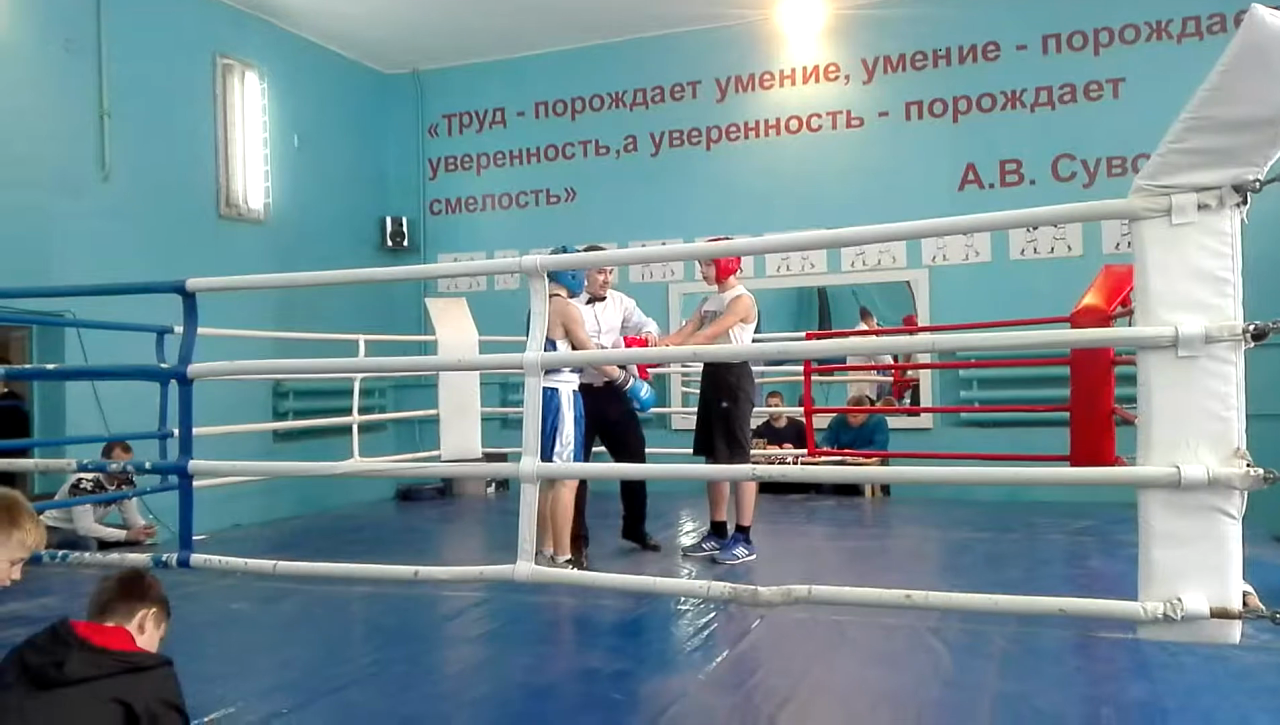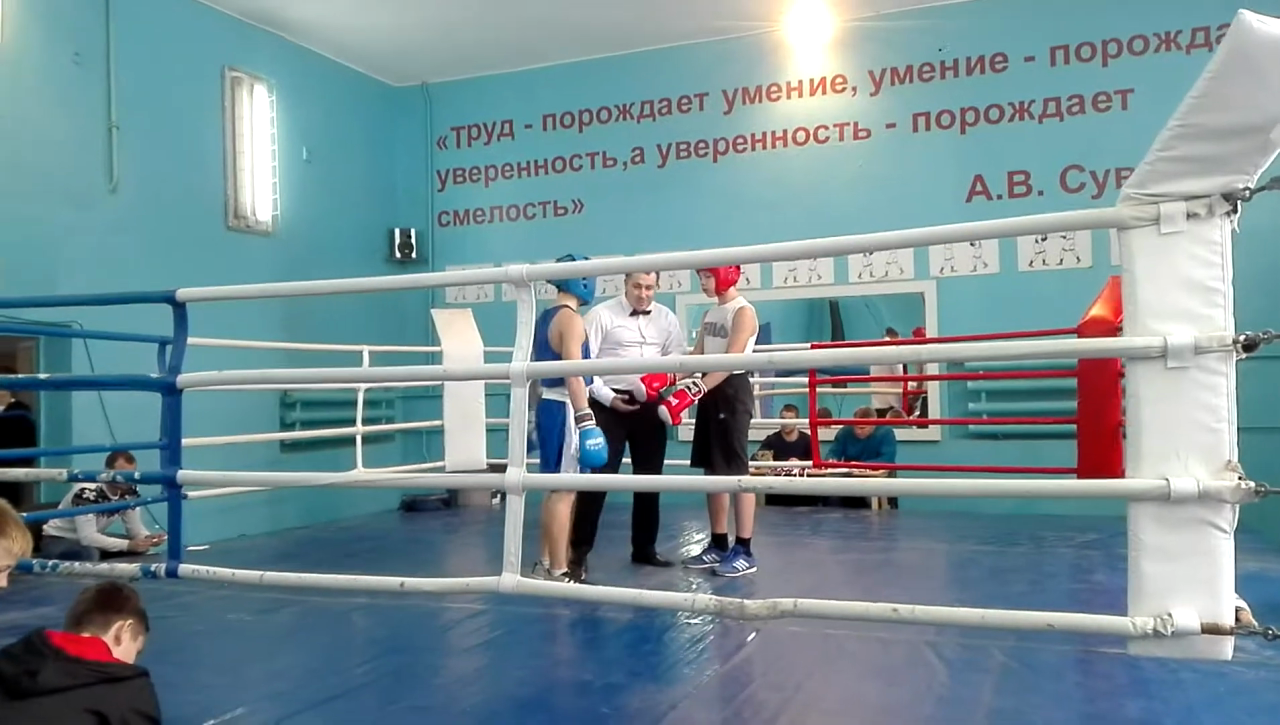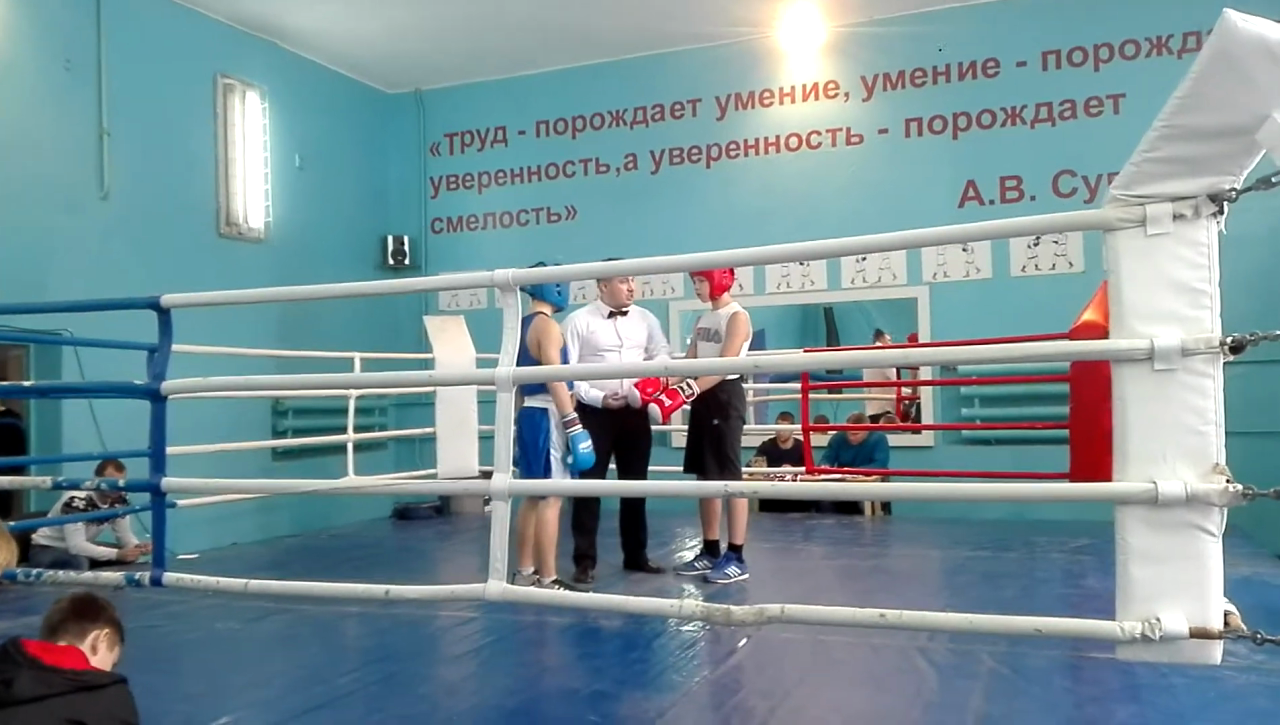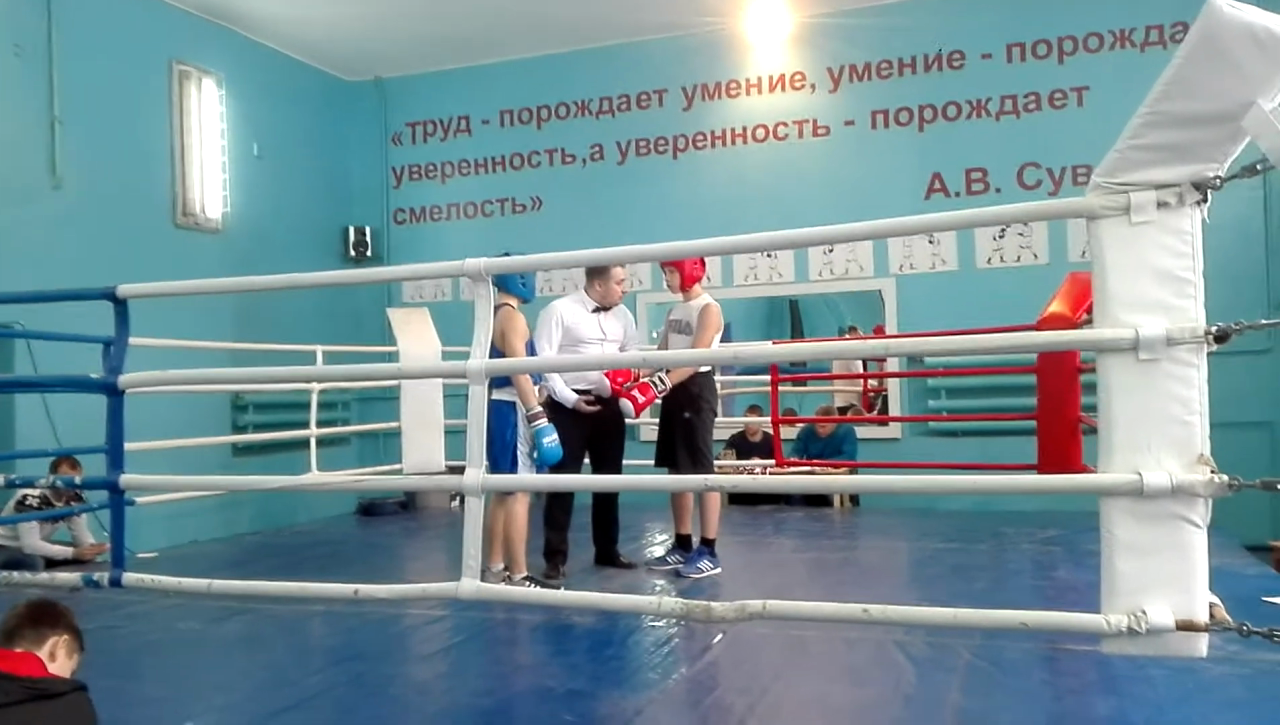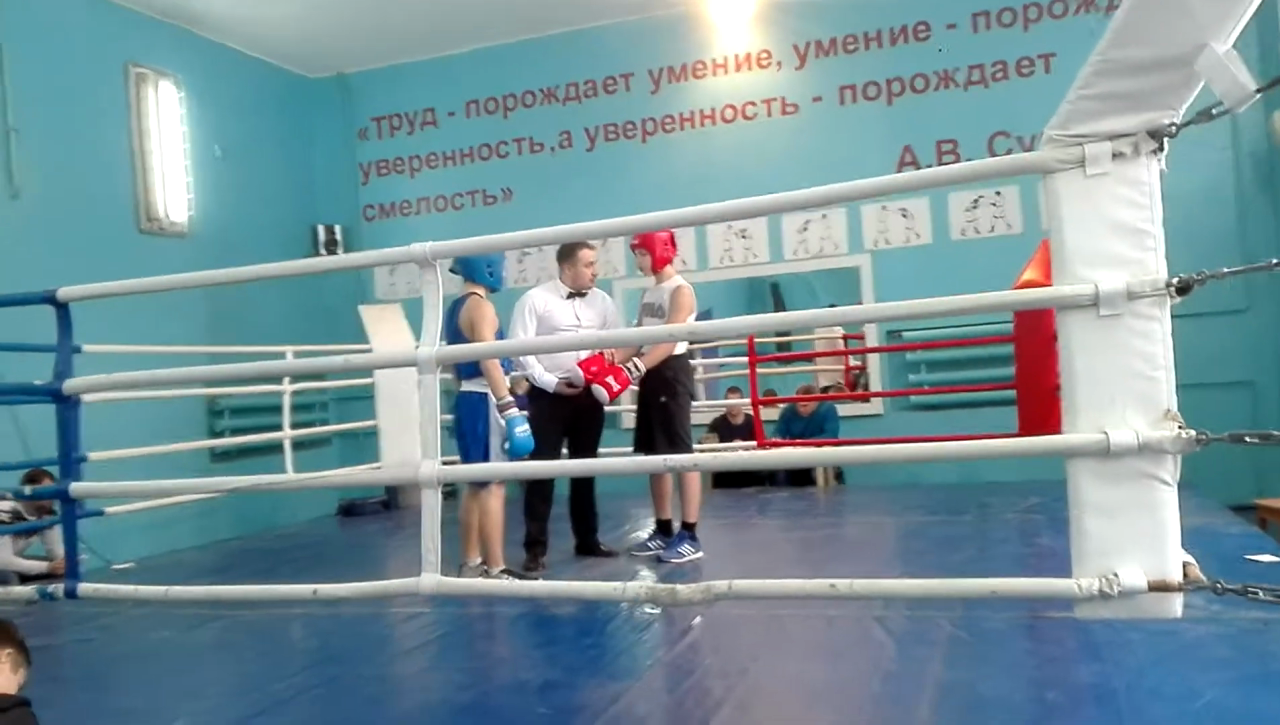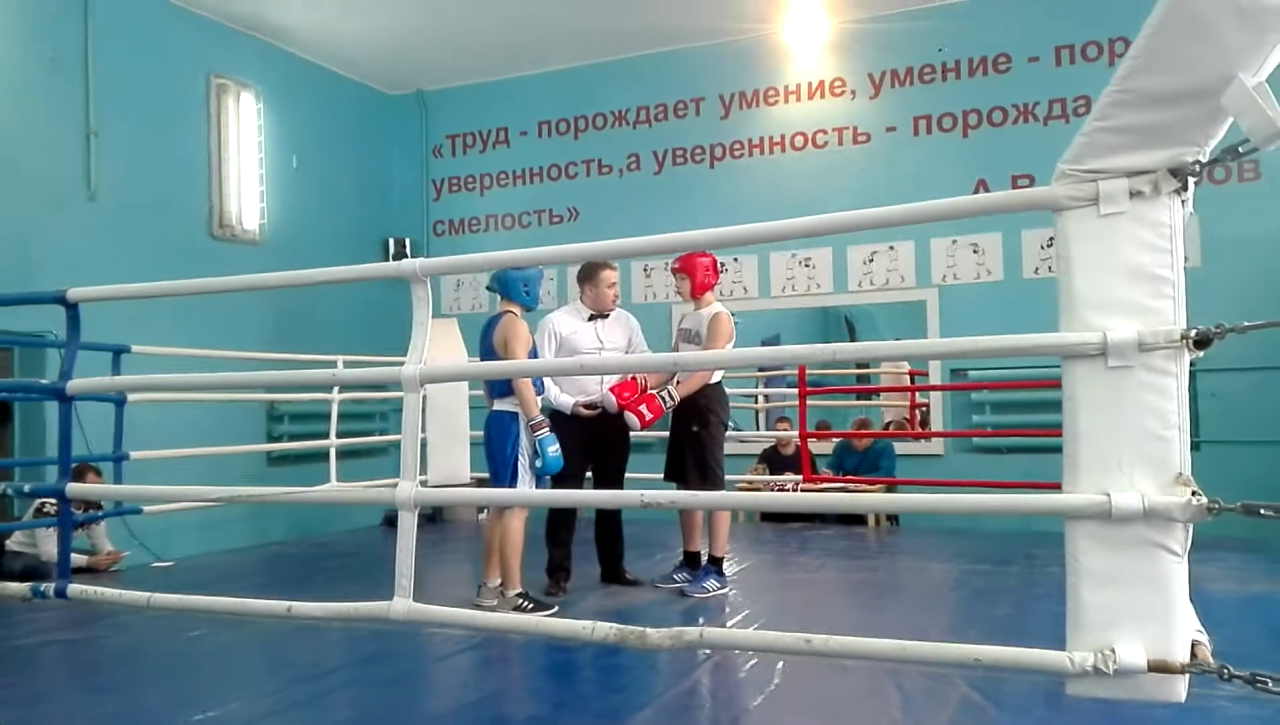
dt=0.7s
person 1, frame 1
right shoulder: (566, 308)
right elbow: (590, 353)
right wrist: (628, 381)
left hip: (545, 393)
right hip: (561, 395)
left knee: (553, 478)
right knee: (567, 479)
left ankle: (547, 551)
right ankle: (563, 558)
person 1, frame 2
left shoulder: (544, 318)
right shoulder: (571, 319)
right elbow: (573, 374)
left wrist: (530, 415)
right wrist: (586, 421)
left hip: (547, 405)
right hip: (564, 407)
left knee: (555, 489)
right knee: (565, 492)
left ankle: (545, 563)
right ankle: (558, 572)
person 1, frame 3
left shoulder: (523, 325)
right shoulder: (548, 325)
right elbow: (555, 380)
left wrist: (517, 426)
right wrist: (574, 425)
left hip: (528, 414)
right hip: (546, 416)
left knee: (533, 496)
right knee: (550, 498)
left ankle: (525, 571)
right ankle: (547, 579)
person 1, frame 4
left shoulder: (490, 317)
right shoulder: (512, 317)
right elbow: (519, 372)
right wrist: (538, 418)
left hip: (497, 406)
right hip: (514, 408)
left knee: (502, 491)
right knee: (518, 493)
left ankle: (495, 568)
right ankle: (518, 576)
person 1, frame 5
left shoulder: (455, 308)
right shoulder: (480, 306)
right elbow: (488, 361)
right wrist: (508, 406)
left hip: (467, 399)
right hip: (485, 400)
left knee: (475, 485)
right knee: (493, 486)
left ankle: (471, 563)
right ankle: (495, 570)
person 1, frame 6
left shoulder: (491, 325)
right shoulder: (515, 325)
right elbow: (521, 381)
right wrist: (541, 427)
left hip: (499, 417)
right hip: (516, 420)
left knee: (501, 505)
right knee: (516, 507)
left ankle: (490, 586)
right ankle: (511, 594)
person 2, frame 1
left shoulder: (742, 300)
right shoulder: (708, 302)
left elbow: (707, 337)
right elbow: (682, 335)
left hip: (734, 377)
right hip: (711, 376)
left knee: (738, 459)
right knee: (713, 459)
left ankle: (743, 538)
right ankle: (717, 533)
person 2, frame 2
left shoulder: (743, 312)
right shoulder: (711, 314)
right elbow: (697, 356)
left wrist: (694, 390)
right wrist: (668, 379)
left hip: (732, 391)
right hip: (709, 392)
left knee: (736, 471)
right knee: (713, 470)
left ankle: (744, 551)
right ankle: (718, 545)
person 2, frame 3
left shoulder: (737, 317)
right shoulder: (703, 319)
right elbow: (689, 362)
left wrist: (685, 391)
right wrist: (662, 384)
left hip: (726, 396)
right hip: (703, 398)
left knee: (730, 478)
right knee: (705, 477)
left ankle: (736, 557)
right ankle: (711, 551)
person 2, frame 4
left shoulder: (708, 309)
right shoulder: (674, 311)
right elbow: (661, 354)
left wrist: (657, 385)
right wrist: (633, 376)
left hip: (696, 389)
right hip: (674, 391)
left knee: (702, 471)
right knee: (677, 471)
left ankle: (708, 551)
right ankle: (683, 545)
person 2, frame 5
left shoulder: (680, 291)
right shoulder: (649, 294)
left elbow: (669, 342)
left wrist: (631, 370)
right wrist: (609, 361)
left hip: (671, 373)
right hip: (650, 375)
left knee: (681, 454)
right knee: (654, 456)
left ankle: (690, 536)
right ankle: (663, 530)
person 2, frame 6
left shoulder: (719, 318)
right shoulder: (686, 319)
left elbow: (705, 371)
left wrist: (664, 398)
right wrist: (639, 385)
left hip: (707, 402)
right hip: (684, 403)
left knee: (711, 486)
right knee: (685, 486)
left ankle: (716, 570)
right ankle: (691, 563)
person 3, frame 1
left shoulder: (620, 302)
left elbow: (643, 323)
left wrist: (647, 331)
left hip: (613, 392)
right hip: (579, 393)
left knee: (633, 458)
left ankle: (635, 527)
right ankle: (577, 542)
person 3, frame 2
left shoulder: (666, 317)
right shoulder: (601, 315)
left elbow: (678, 354)
right wrist: (608, 397)
left hip: (650, 405)
right hip: (609, 404)
left knee: (649, 477)
right knee: (600, 475)
left ankle: (644, 548)
right ankle: (579, 549)
person 3, frame 3
left shoulder: (645, 319)
right shoulder: (578, 321)
left elbow: (661, 356)
right wrist: (598, 398)
left hip: (635, 410)
right hip: (594, 411)
left knee: (635, 483)
right knee: (589, 484)
left ankle: (636, 554)
right ankle: (585, 561)
person 3, frame 4
left shoulder: (622, 315)
right shoulder: (560, 311)
left elbow: (633, 352)
right elbow: (542, 361)
right wrist: (570, 400)
left hip: (609, 404)
right hip: (570, 407)
left knee: (609, 478)
right knee: (564, 479)
left ankle: (607, 550)
right ankle: (556, 557)
person 3, frame 5
left shoulder: (601, 301)
right shoulder: (535, 300)
right elbow: (520, 350)
right wrist: (551, 383)
left hip: (588, 394)
right hip: (548, 394)
left ankle: (587, 539)
right ankle: (535, 548)
person 3, frame 6
left shoulder: (626, 322)
right shoulder: (556, 323)
right wrist: (567, 404)
left hip: (613, 418)
right hip: (570, 418)
left knee: (611, 493)
right knee: (566, 493)
left ankle: (613, 567)
right ankle: (559, 573)
